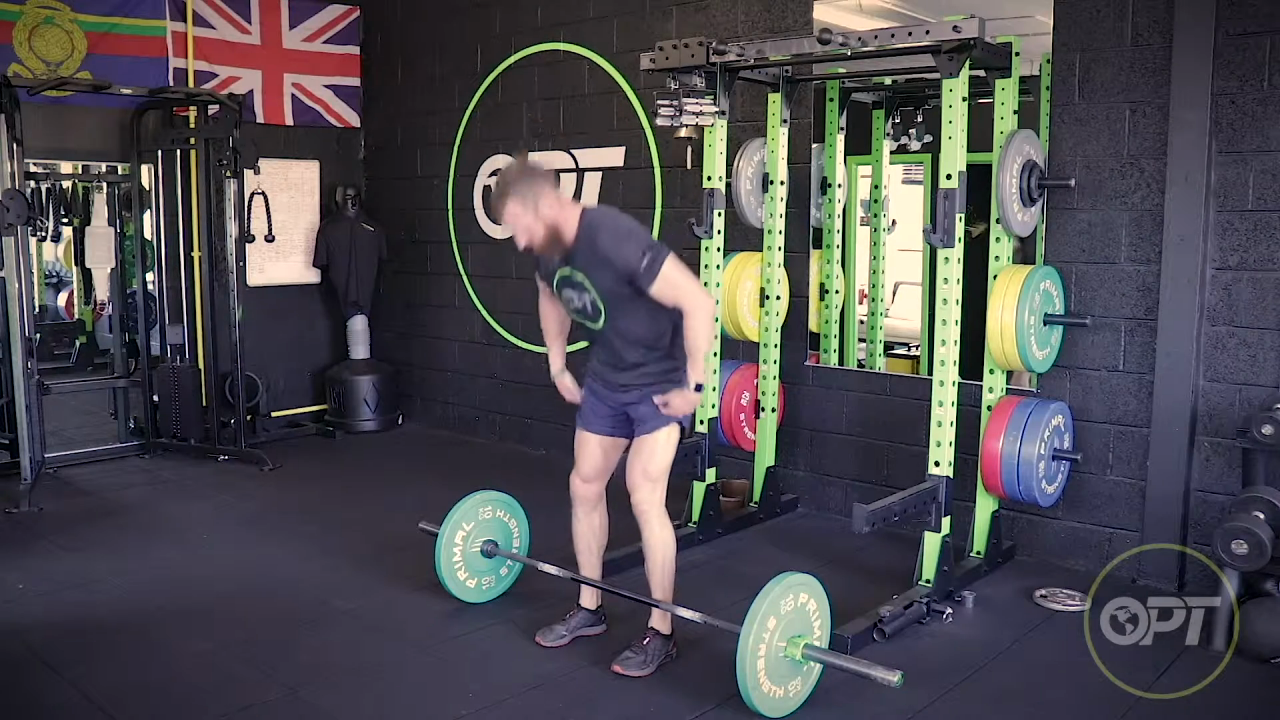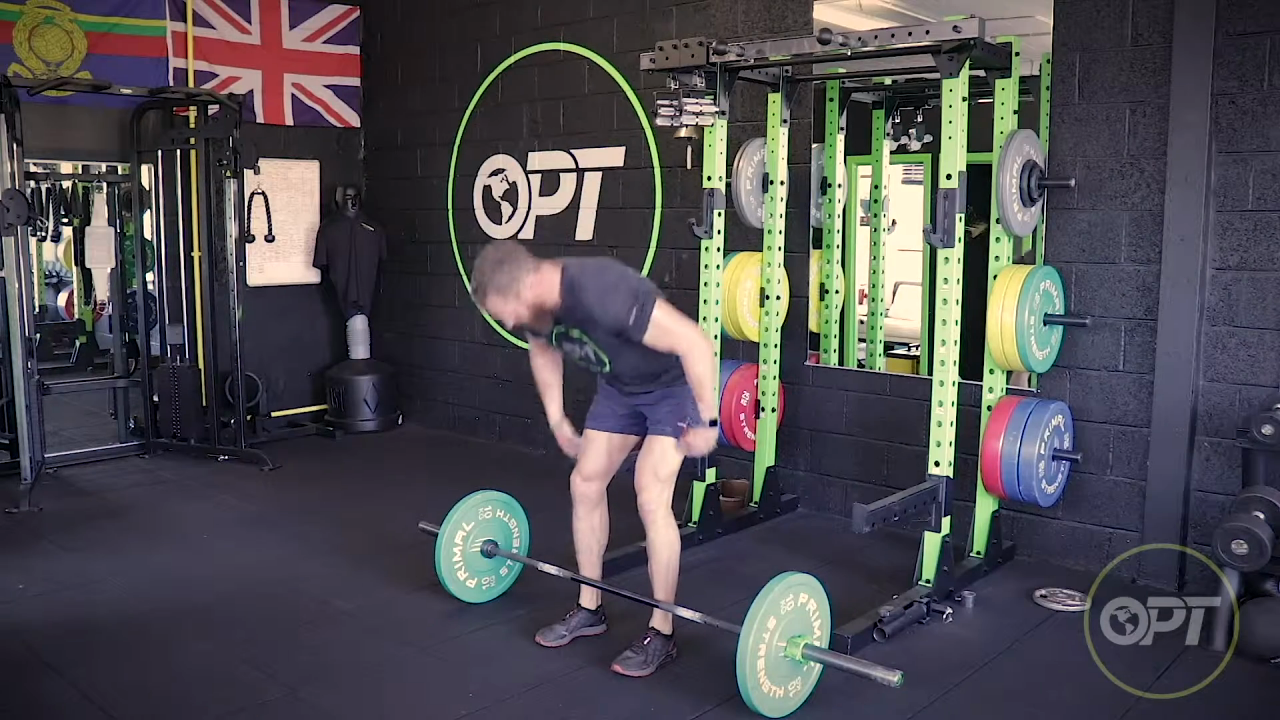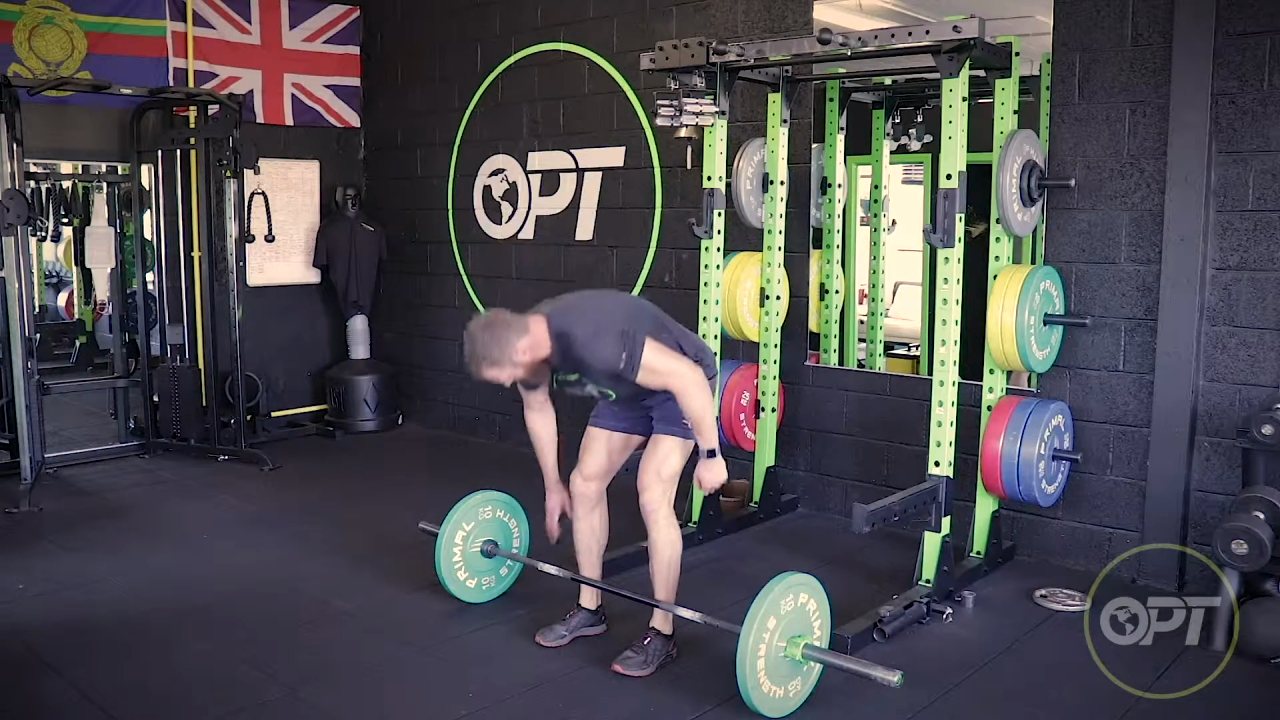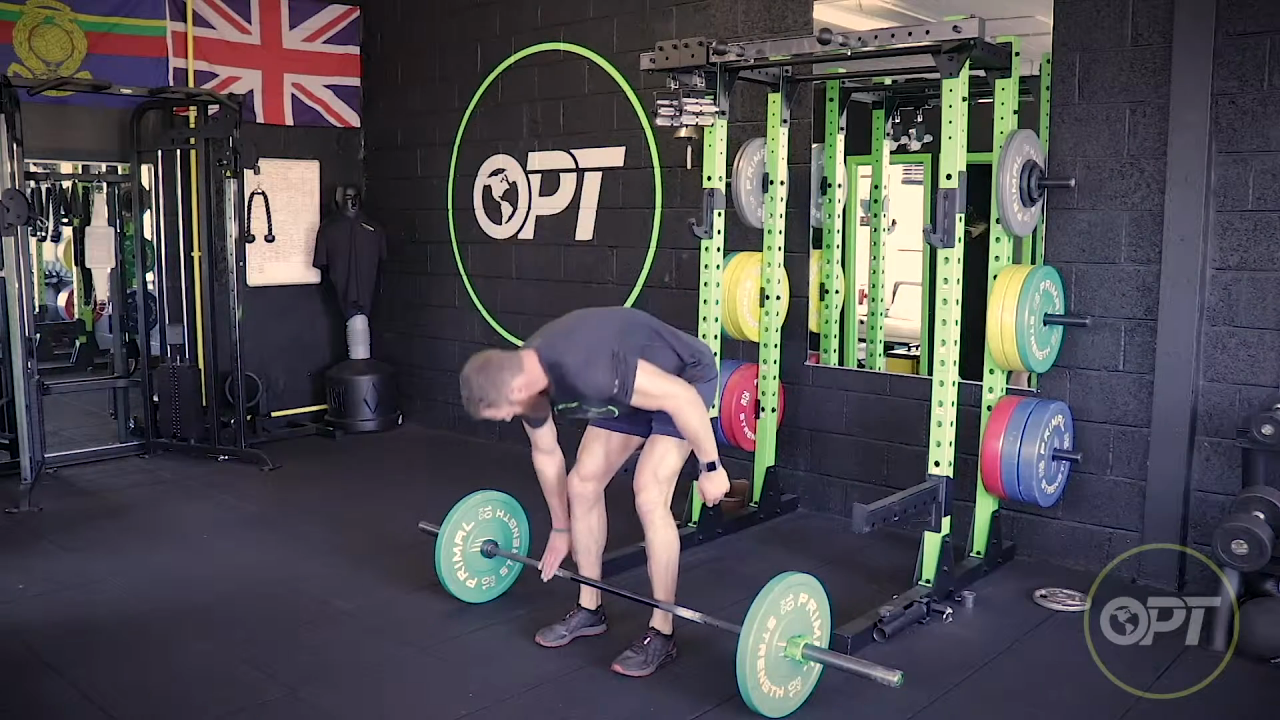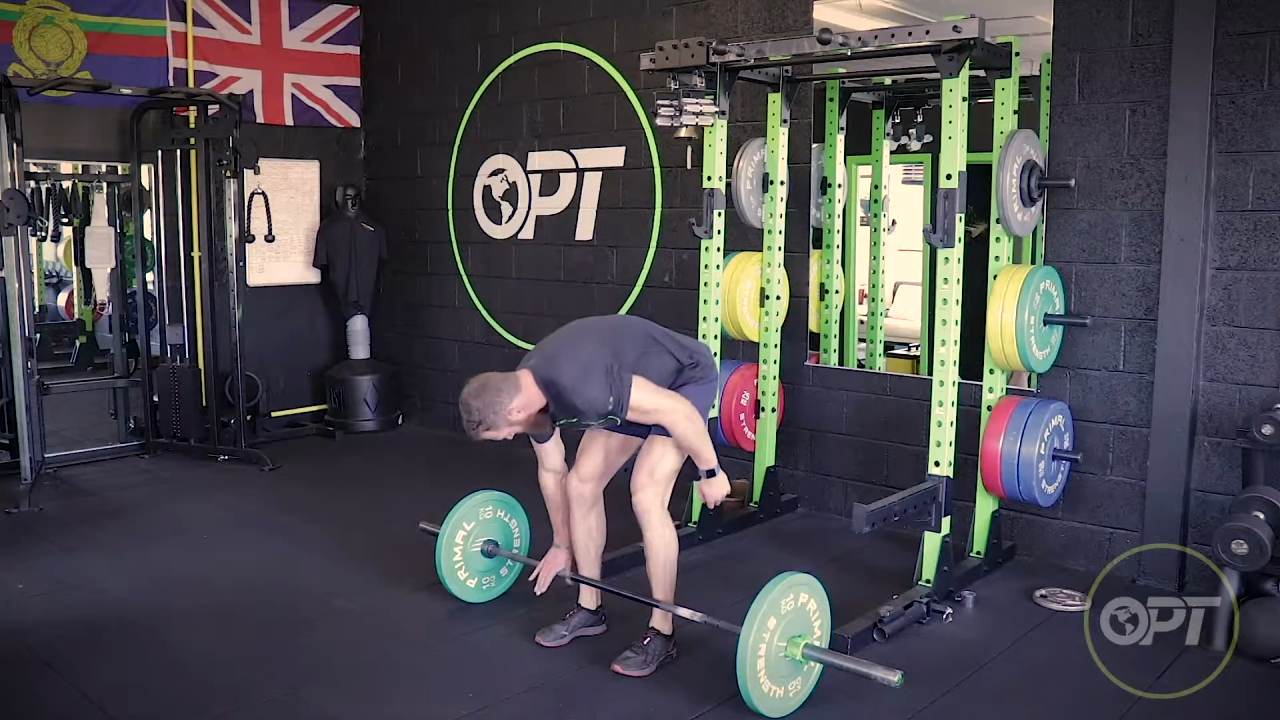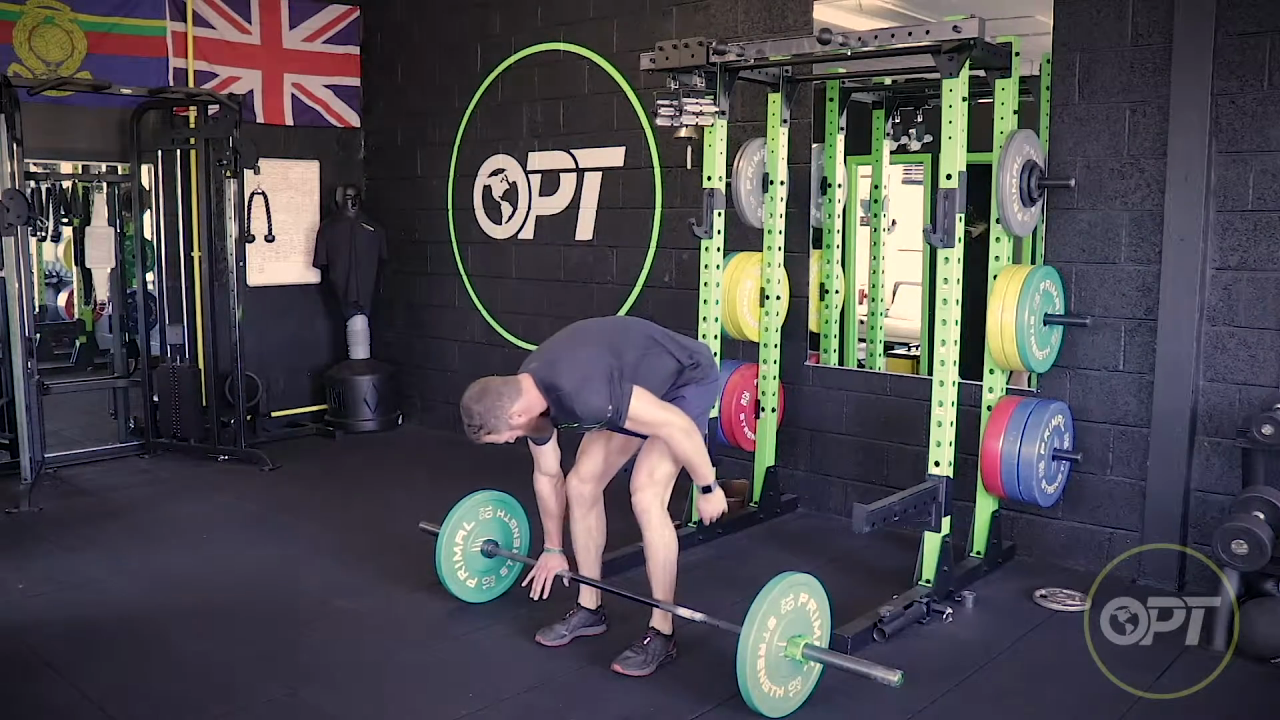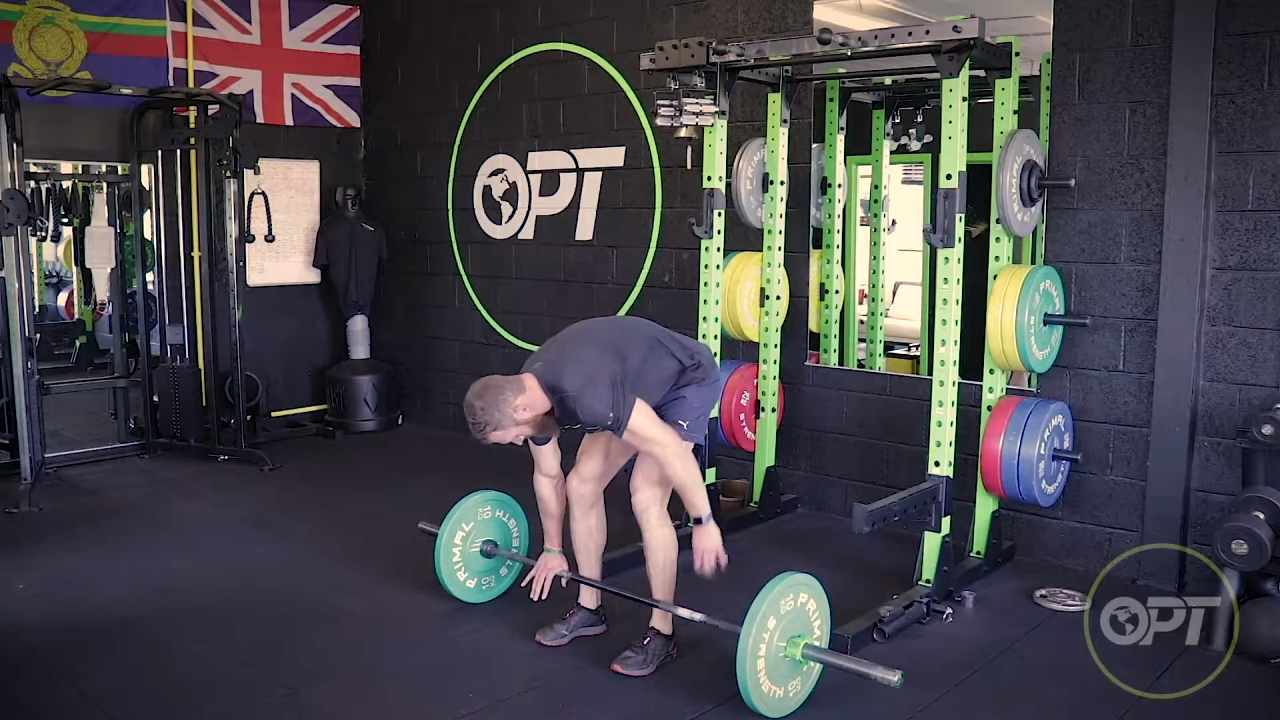
dt=0.2s
person 1, frame 1
left shoulder: (618, 242)
right shoulder: (547, 249)
left elbow: (699, 304)
left wrist: (693, 385)
right wrist: (557, 366)
left hip: (661, 382)
right hip: (608, 377)
left knee: (645, 497)
right knee: (585, 485)
left ankle: (661, 631)
right ankle: (588, 608)
person 1, frame 2
left shoulder: (603, 294)
right shoulder: (535, 304)
left elbow: (694, 343)
right elbow: (543, 349)
left wrist: (706, 423)
right wrist: (556, 419)
left hip: (675, 383)
right hip: (621, 384)
left knee: (651, 496)
right knee: (585, 482)
left ankle: (662, 632)
right ankle: (589, 608)
person 1, frame 3
left shoulder: (593, 340)
right shoulder: (530, 347)
left elbow: (688, 377)
right elbow: (538, 410)
left wrist: (710, 455)
right wrist: (552, 487)
left hip: (679, 384)
right hip: (627, 388)
left knee: (652, 496)
right knee: (585, 483)
left ankle: (662, 632)
right ankle: (589, 608)
person 1, frame 4
left shoulder: (586, 370)
right shoulder: (526, 377)
left elbow: (681, 396)
right elbow: (546, 453)
left wrist: (710, 468)
right wrist: (559, 528)
left hip: (683, 382)
right hip: (629, 390)
left knee: (648, 496)
right knee: (582, 483)
left ankle: (661, 632)
right ankle: (589, 608)
person 1, frame 5
left shoulder: (581, 387)
right shoulder: (528, 393)
left elbow: (676, 411)
right elbow: (552, 471)
left wrist: (710, 474)
right wrist: (561, 545)
left hip: (684, 380)
right hip: (632, 383)
left knee: (646, 496)
right knee: (581, 484)
left ankle: (661, 632)
right ankle: (589, 609)
person 1, frame 6
left shoulder: (581, 392)
right shoulder: (529, 395)
left elbow: (675, 425)
right elbow: (548, 475)
left wrist: (707, 489)
right wrist: (553, 548)
left hip: (687, 379)
right hip: (636, 381)
left knee: (645, 496)
right knee: (581, 484)
left ankle: (661, 632)
right ankle: (589, 608)
person 1, frame 7
left shoulder: (585, 394)
right shoulder: (530, 395)
left elbow: (670, 449)
right elbow: (548, 476)
left wrist: (704, 523)
right wrist: (552, 548)
left hip: (688, 380)
right hip: (637, 382)
left knee: (645, 497)
right knee: (581, 485)
left ankle: (662, 633)
right ankle: (589, 608)
